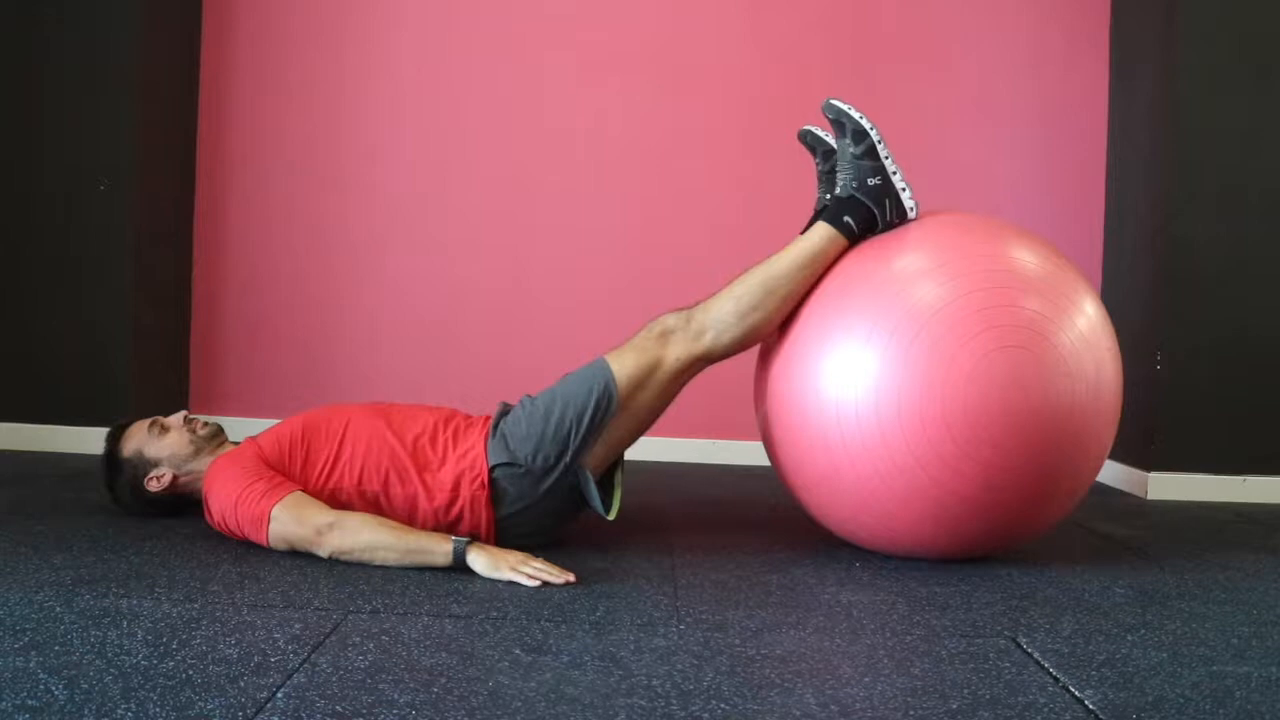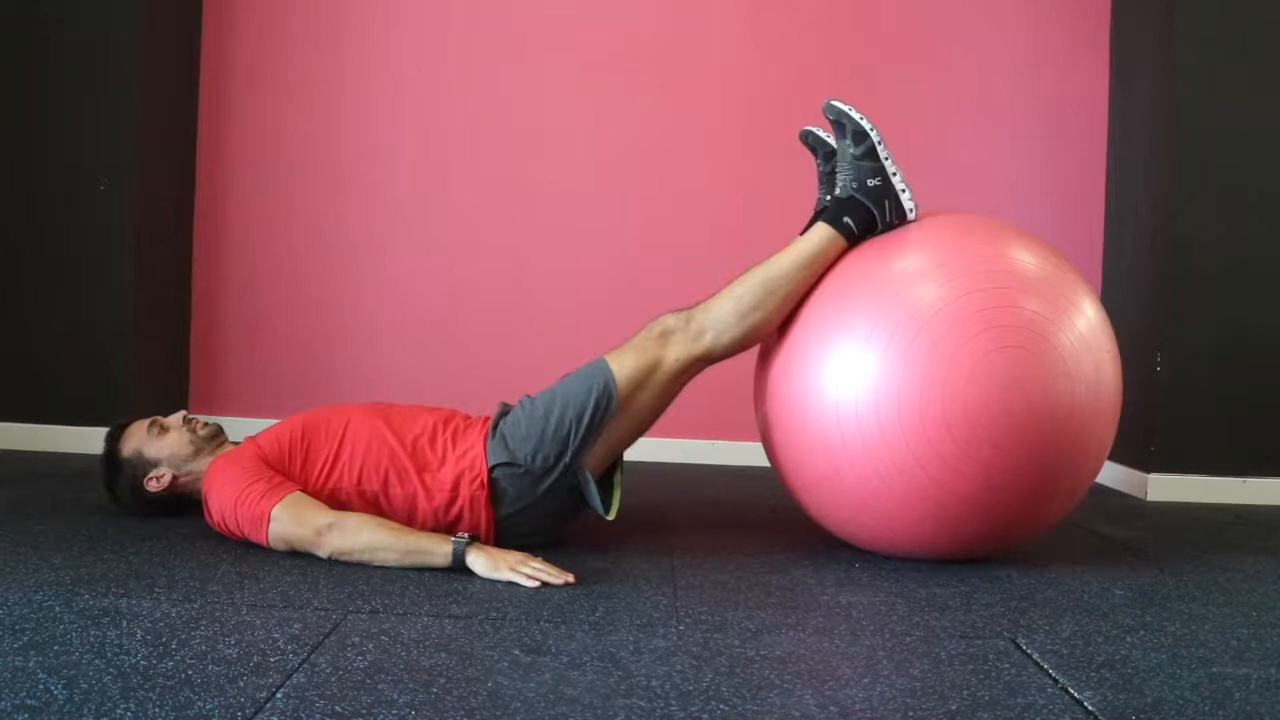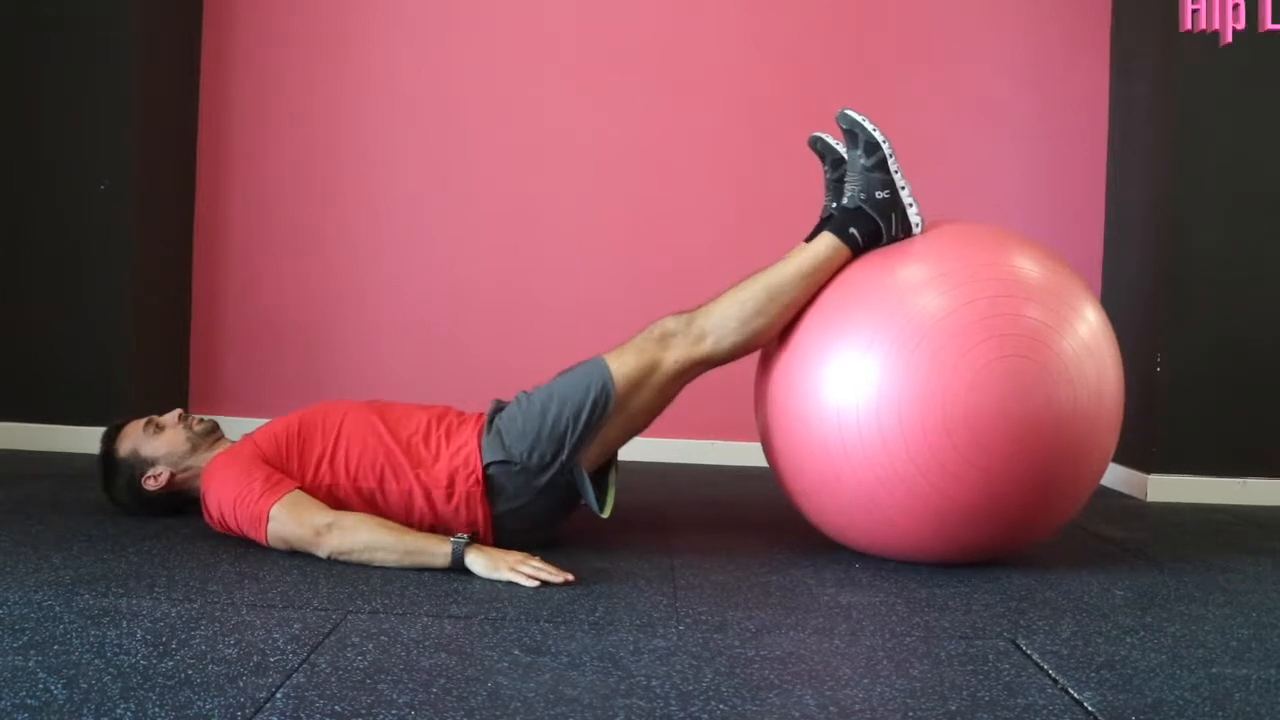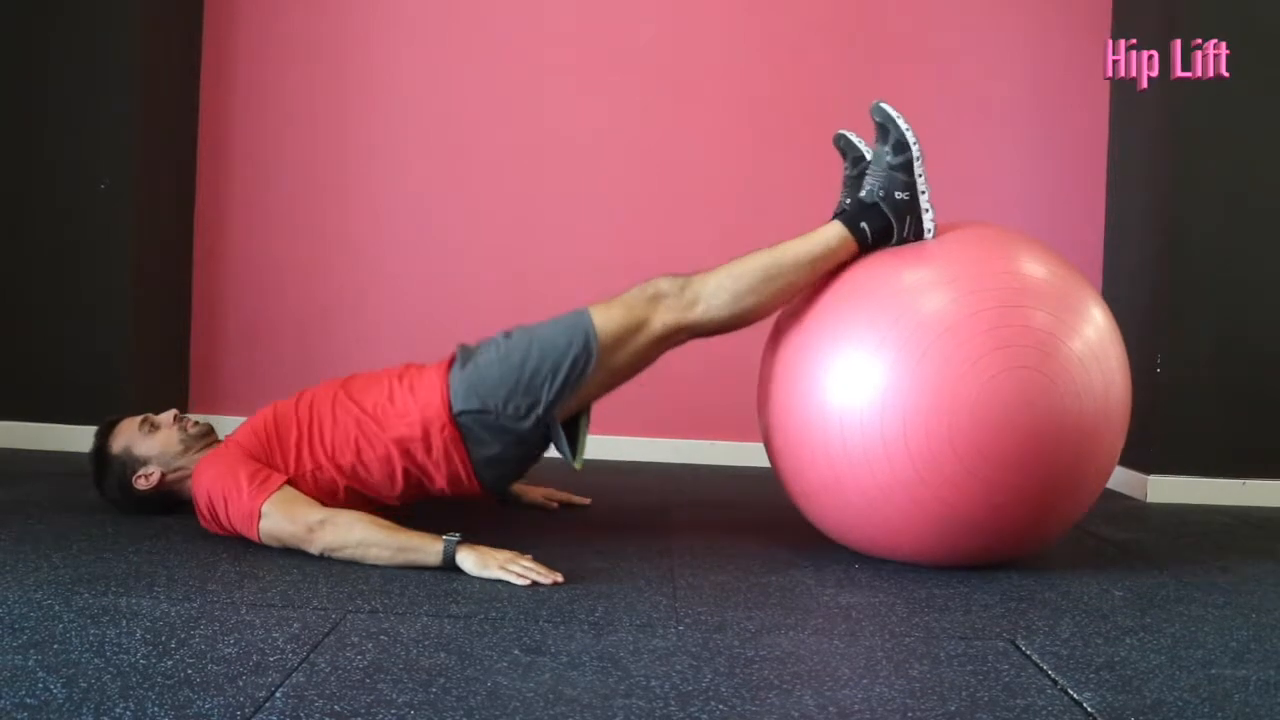
dt=0.4s
person 1, frame 1
left shoulder: (260, 462)
right shoulder: (232, 487)
right elbow: (328, 534)
right wrist: (470, 551)
left hip: (498, 459)
right hip: (501, 480)
left knee: (673, 337)
right knee: (678, 339)
left ankle: (834, 221)
right ankle: (853, 214)
person 1, frame 2
left shoulder: (260, 464)
right shoulder: (232, 489)
right elbow: (329, 535)
left wrist: (571, 474)
right wrist: (469, 551)
left hip: (494, 460)
right hip: (499, 481)
left knee: (674, 336)
right knee: (678, 339)
left ankle: (834, 220)
right ankle: (854, 215)
person 1, frame 3
left shoulder: (254, 462)
right shoulder: (232, 484)
right elbow: (327, 535)
left wrist: (540, 483)
right wrist: (469, 550)
left hip: (489, 461)
right hip: (491, 472)
left knee: (673, 338)
right knee: (675, 343)
left ankle: (837, 230)
right ankle: (859, 226)
person 1, frame 4
left shoulder: (241, 463)
right shoulder: (221, 485)
right elbow: (316, 530)
left wrist: (504, 484)
right wrist: (456, 550)
left hip: (462, 425)
right hip: (465, 412)
left knee: (662, 299)
right knee: (668, 305)
left ankle: (853, 224)
right ankle: (870, 223)
